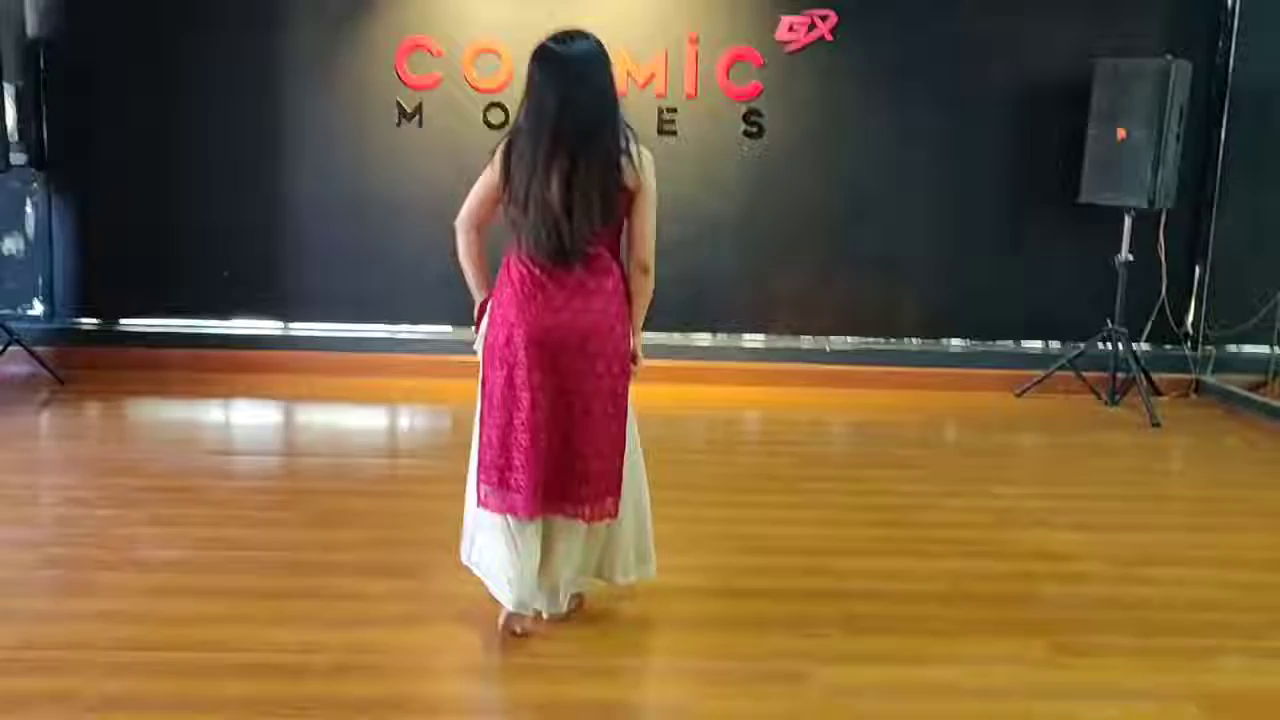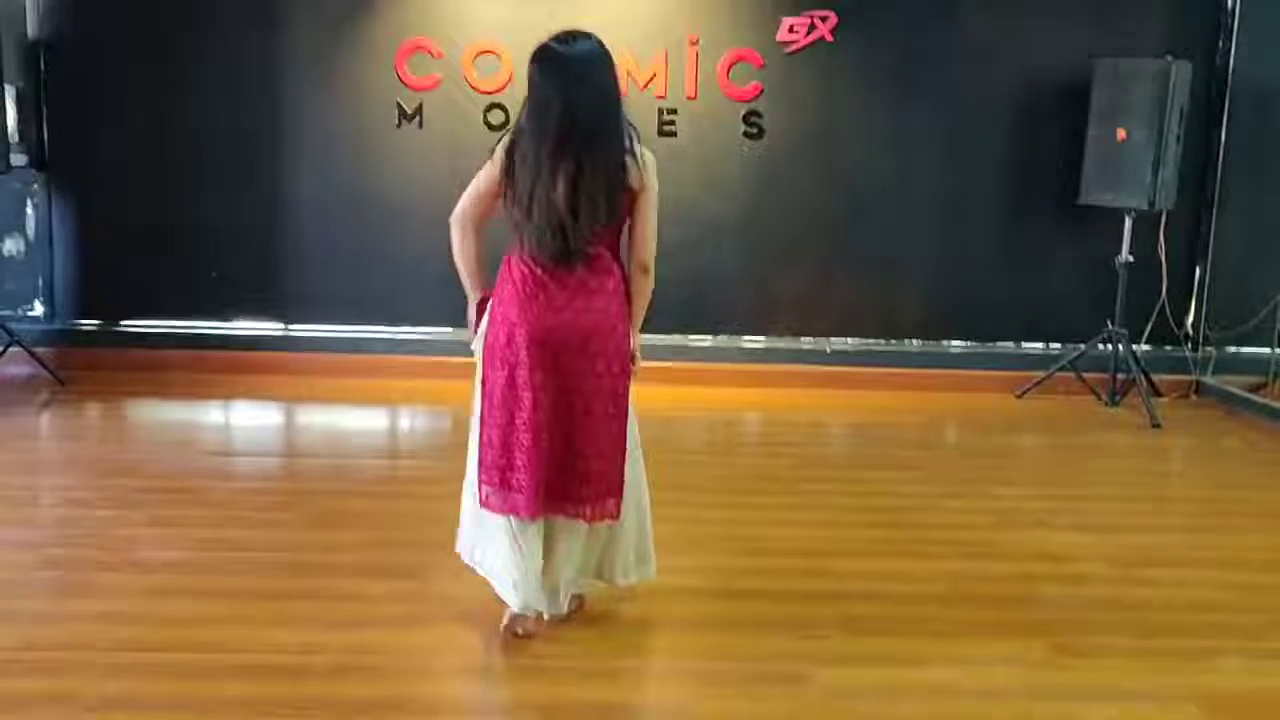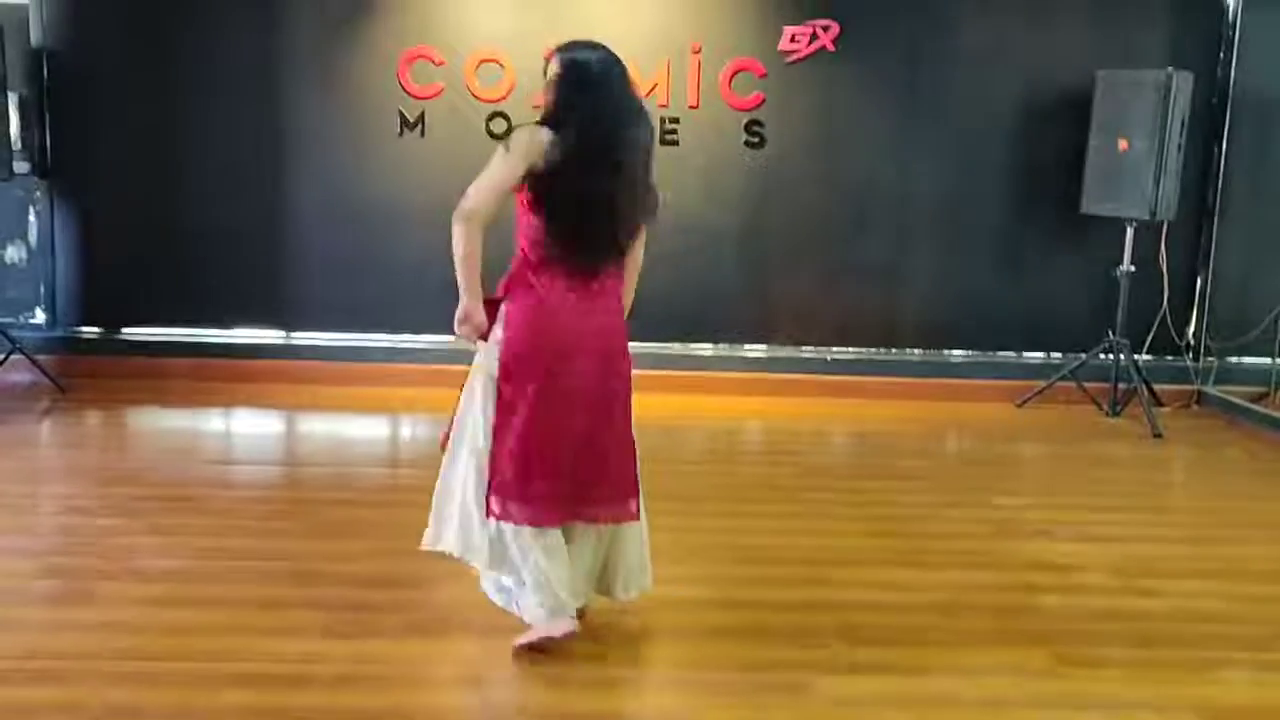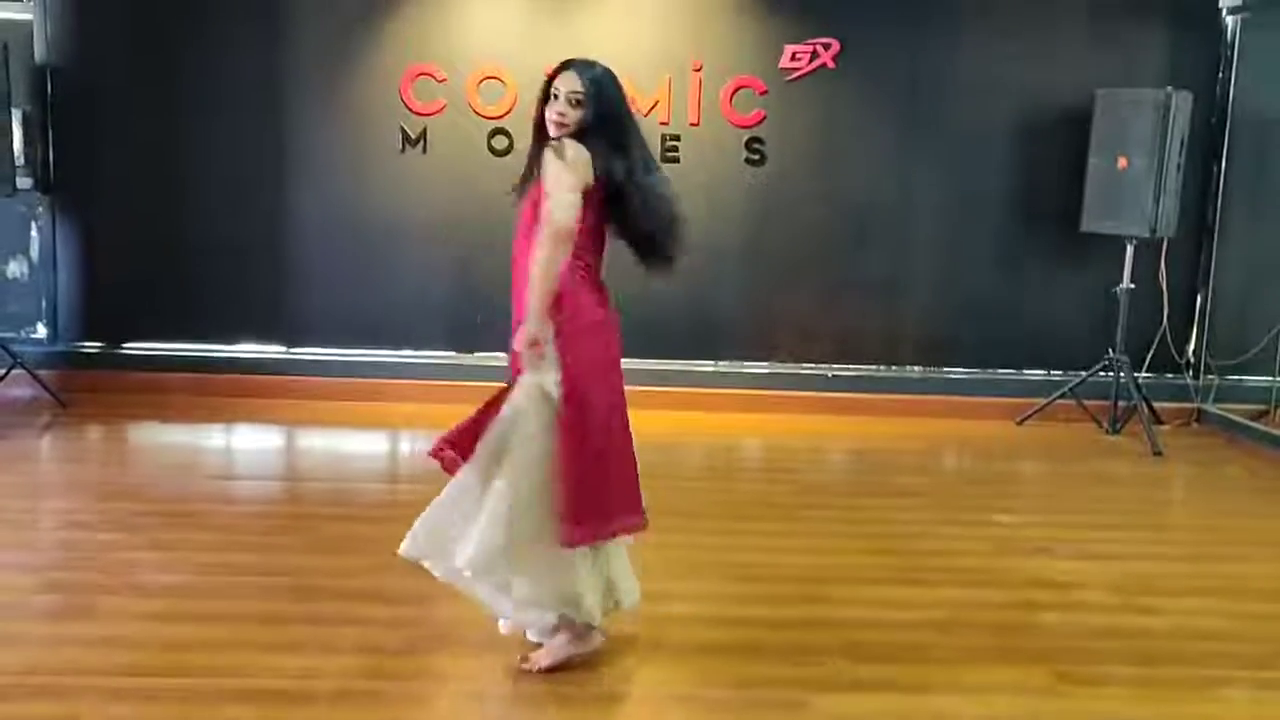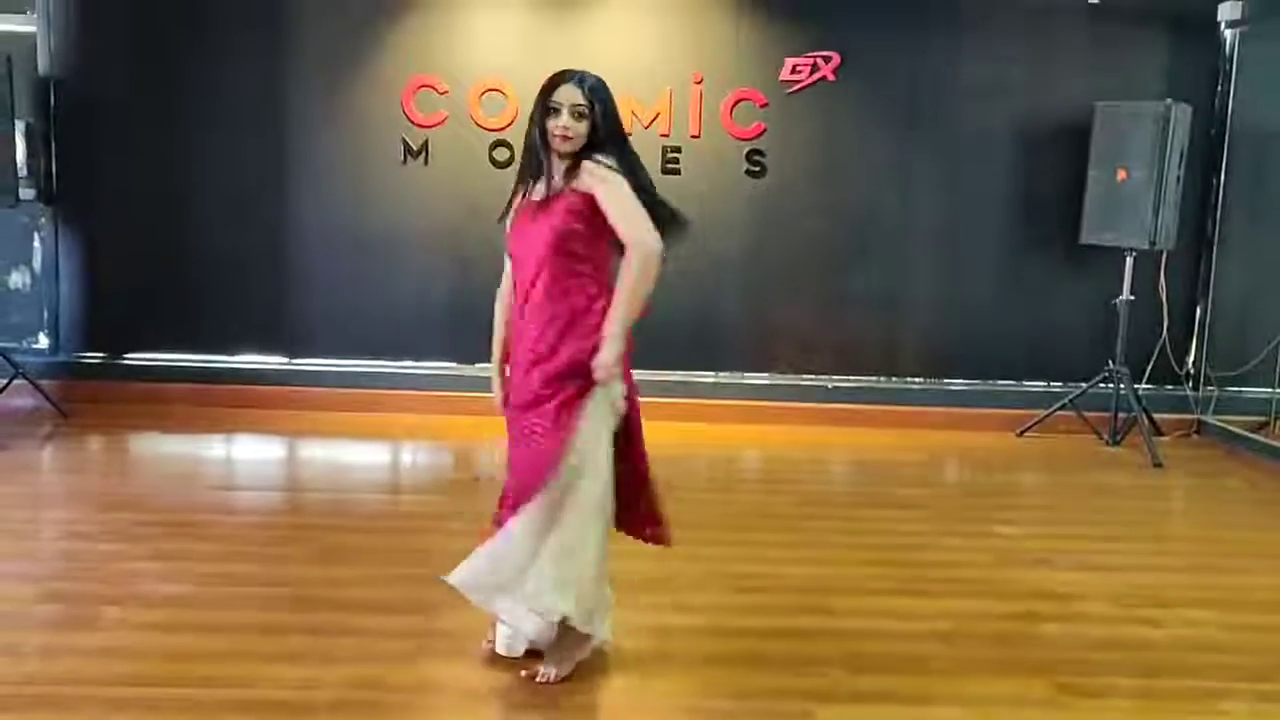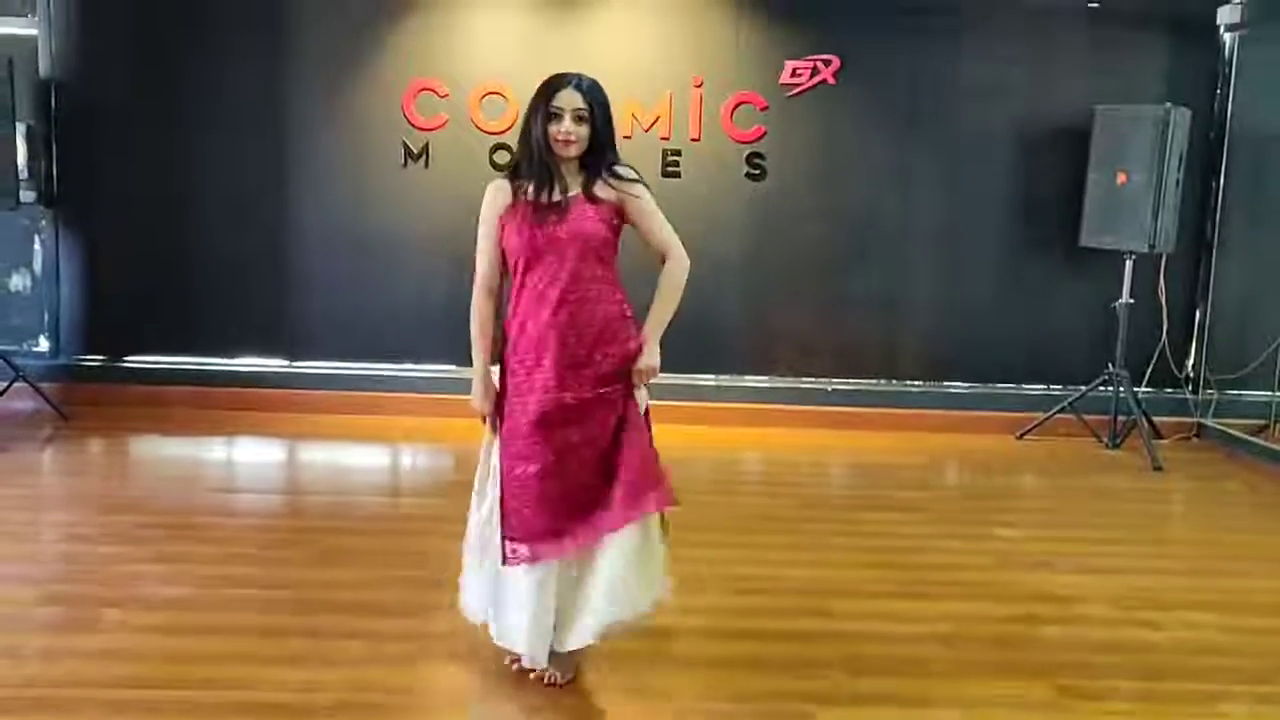
dt=0.2s
person 1, frame 1
left shoulder: (517, 147)
right shoulder: (631, 157)
left elbow: (466, 227)
right elbow: (641, 261)
left wrist: (484, 302)
right wrist: (632, 330)
left hip: (521, 317)
right hip: (597, 324)
left knee: (518, 454)
right knee: (588, 454)
left ankle: (521, 596)
right ankle: (564, 589)
person 1, frame 2
left shoulder: (521, 144)
right shoulder: (633, 159)
left elbow: (463, 221)
right elbow: (643, 262)
left wrist: (478, 298)
right wrist: (630, 331)
left hip: (522, 314)
right hip: (597, 321)
left knee: (519, 454)
right knee: (588, 454)
left ankle: (525, 593)
right ankle: (566, 588)
person 1, frame 3
left shoulder: (535, 142)
right shoulder: (628, 163)
left elbow: (468, 217)
right elbow: (631, 264)
left wrist: (471, 299)
left hip: (534, 317)
right hip: (600, 326)
left knee: (523, 461)
right knee: (587, 461)
left ankle: (552, 603)
right ankle: (573, 591)
person 1, frame 4
left shoulder: (565, 154)
right shoulder: (569, 162)
left elbow: (558, 228)
left wrist: (534, 321)
left hip: (563, 337)
right hip: (579, 337)
left knee: (536, 476)
right knee: (566, 476)
left ankle: (575, 620)
right ankle: (571, 605)
person 1, frame 5
left shoulder: (598, 173)
right shoulder: (522, 191)
left elbow: (646, 248)
left wrist: (613, 340)
right wrist: (499, 363)
left hip: (583, 362)
right hip: (531, 363)
left knee: (566, 491)
right knee: (534, 491)
left ankle: (573, 629)
right ankle: (533, 621)
person 1, frame 6
left shoulder: (616, 185)
right shoulder: (504, 194)
left elbow: (677, 260)
right elbow: (485, 290)
left wrist: (650, 341)
right wrist: (482, 373)
left hip: (603, 366)
right hip: (530, 370)
left knee: (595, 496)
right knee: (529, 499)
left ankle: (570, 634)
right ankle: (531, 631)
